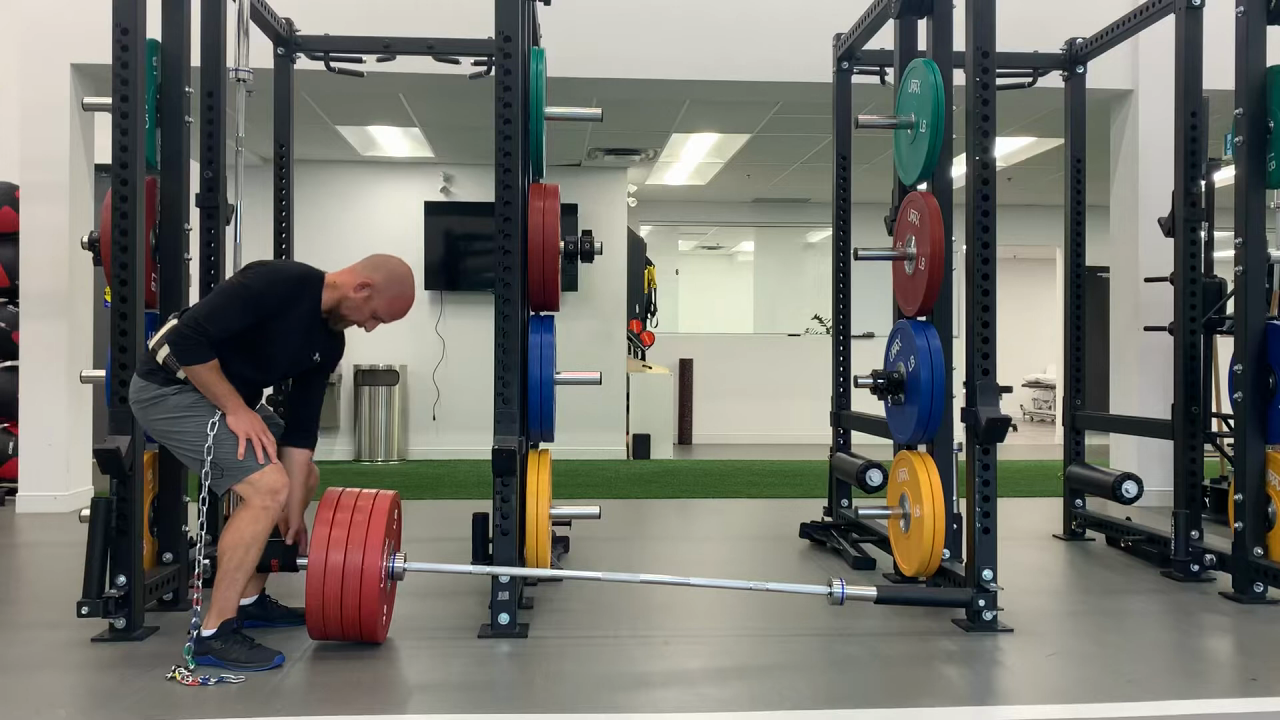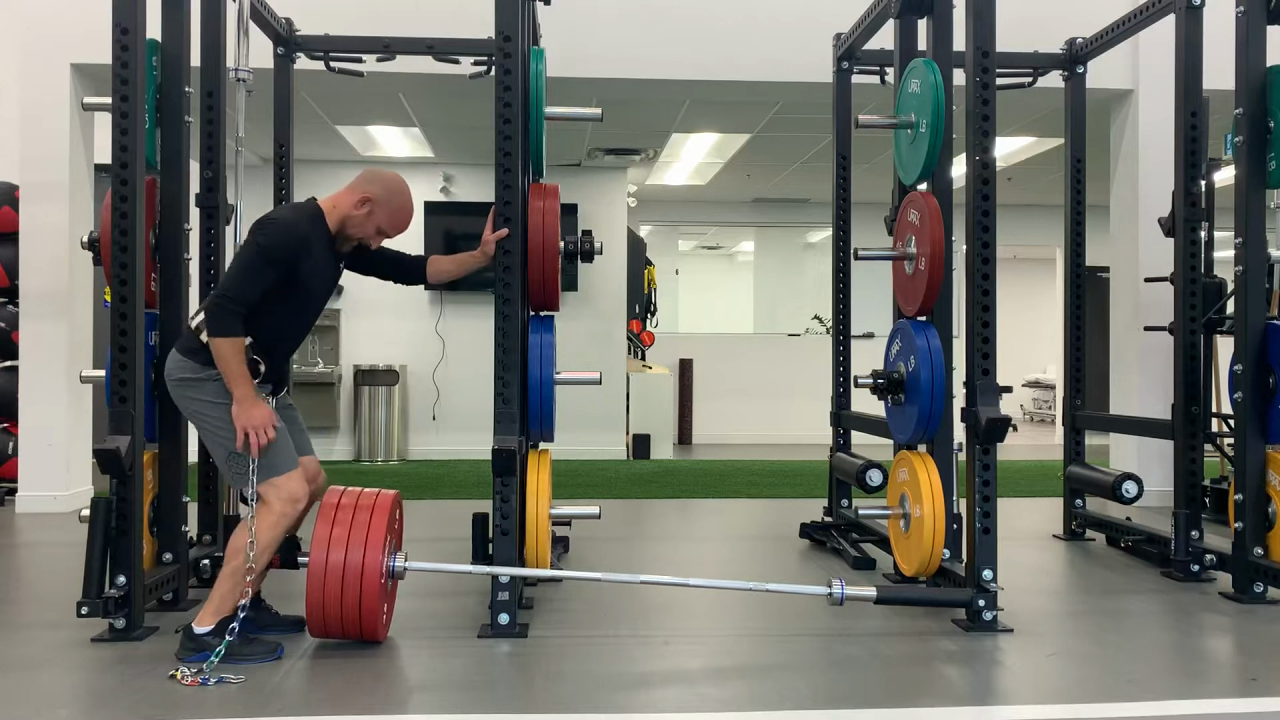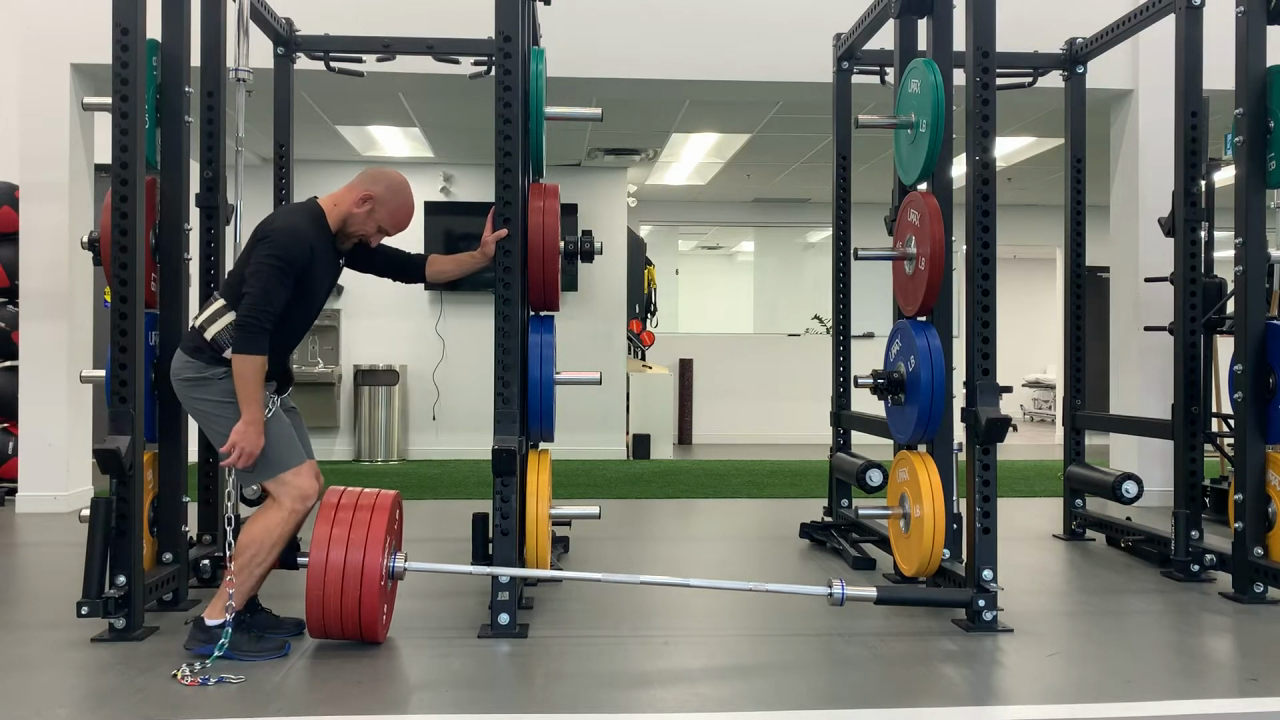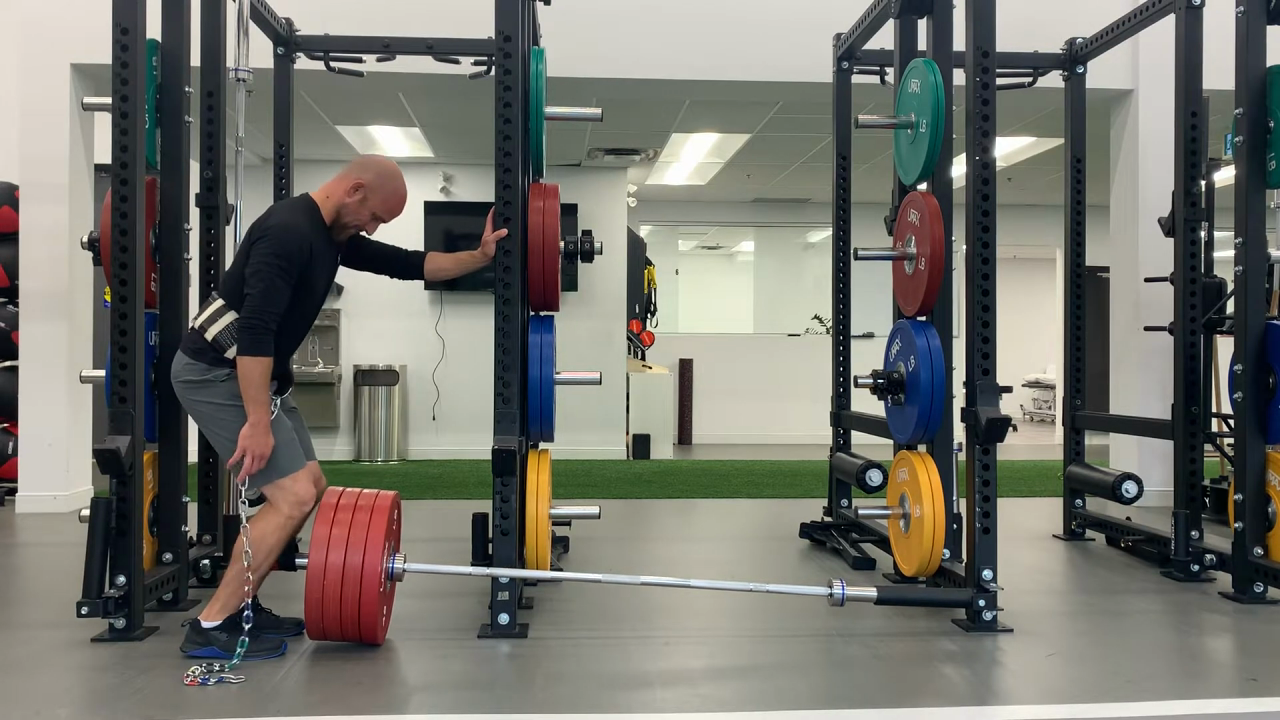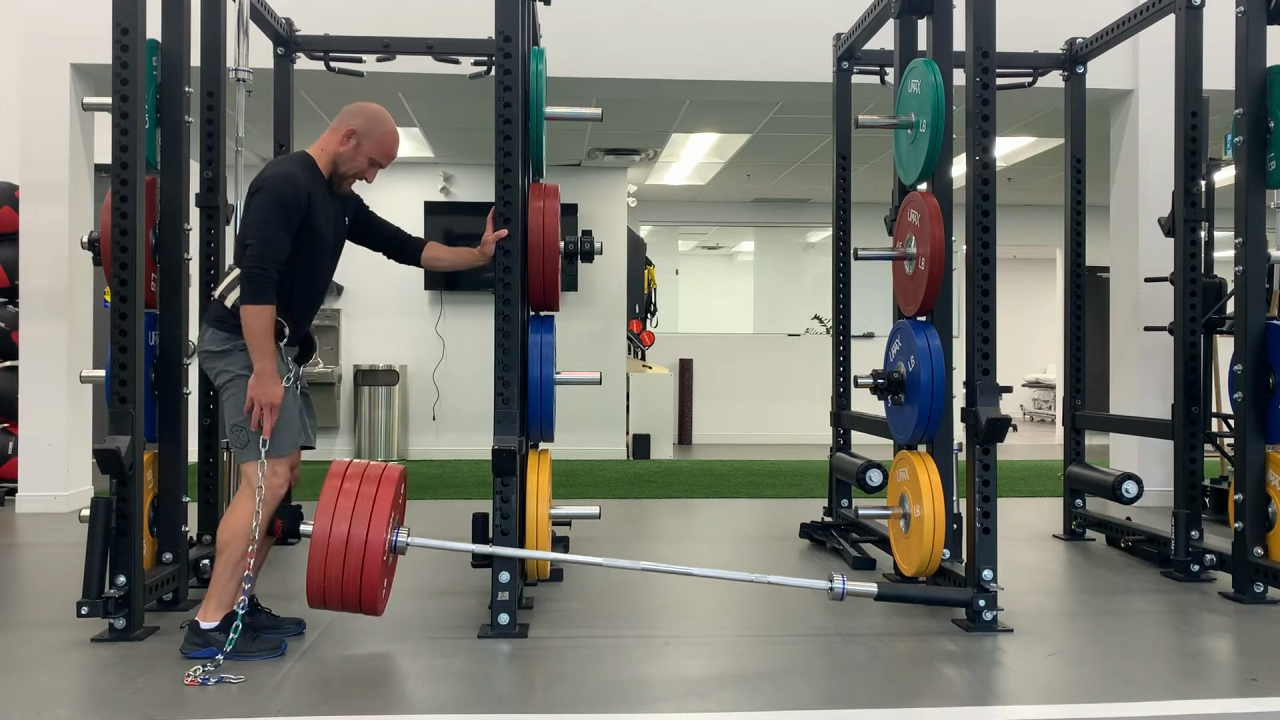
dt=1s
person 1, frame 1
left shoulder: (328, 341)
right shoulder: (277, 283)
left elbow: (302, 423)
right elbow: (188, 337)
left wrist: (293, 510)
right wrist: (237, 410)
right hip: (168, 388)
left knee: (303, 477)
right knee: (267, 487)
left ankle: (249, 600)
right ankle: (214, 633)
person 1, frame 2
left shoulder: (340, 242)
right shoulder: (287, 230)
left elbow: (412, 270)
right elbow: (222, 310)
left wrist: (481, 256)
right wrist: (244, 399)
left hip: (257, 376)
right hip: (210, 372)
left knee: (310, 483)
right knee: (284, 496)
left ankle: (243, 603)
right ankle: (205, 632)
person 1, frame 3
left shoulder: (337, 239)
right shoulder: (292, 232)
left elbow: (410, 268)
right elbow: (251, 326)
left wrist: (479, 257)
right wrist: (252, 421)
left hip: (249, 371)
right hip: (215, 370)
left knee: (307, 489)
right knee: (295, 492)
left ankle: (240, 605)
right ankle: (215, 623)
person 1, frame 4
left shoulder: (332, 235)
right shoulder: (289, 230)
left elbow: (404, 264)
right elbow: (255, 329)
left wrist: (479, 257)
right wrist: (258, 423)
left hip: (250, 372)
right hip: (216, 372)
left knee: (310, 489)
right knee: (293, 497)
left ankle: (239, 608)
right ankle: (212, 626)
person 1, frame 5
left shoulder: (339, 200)
right shoulder: (286, 182)
left elbow: (404, 247)
right elbow: (257, 280)
left wrist: (477, 256)
right wrist: (264, 372)
left hip: (277, 345)
right hip: (243, 344)
left knee: (282, 477)
right knee: (267, 480)
left ankle: (237, 605)
right ankle: (209, 627)
